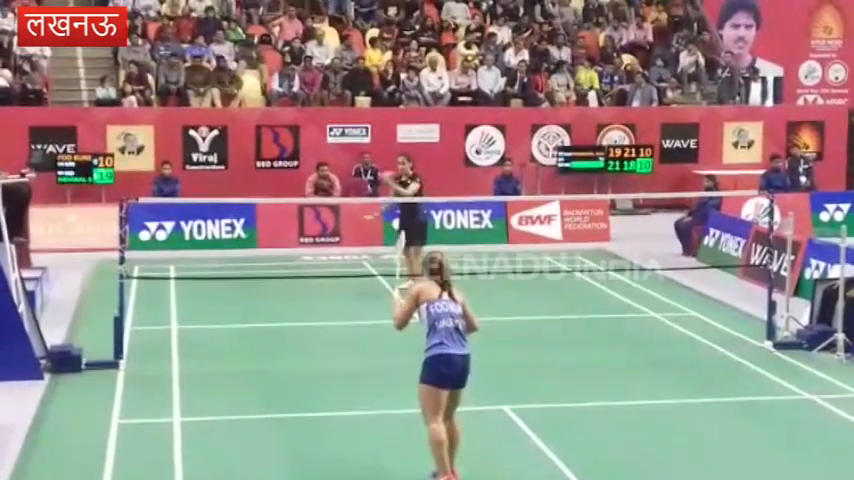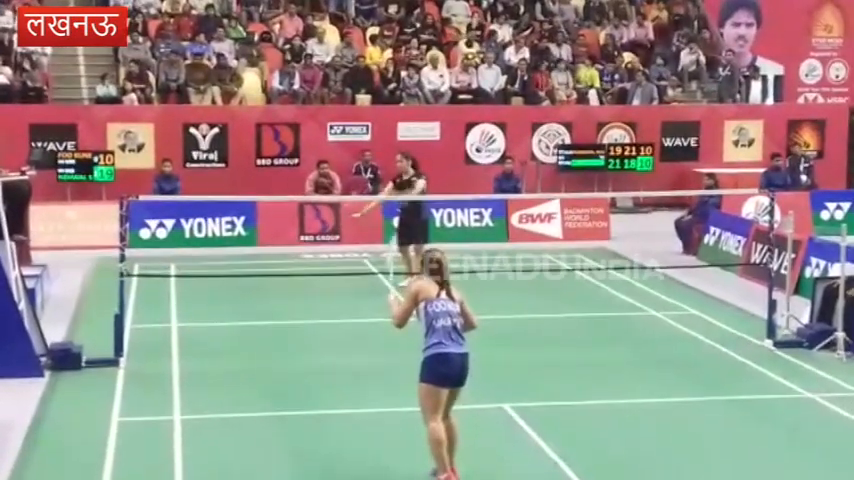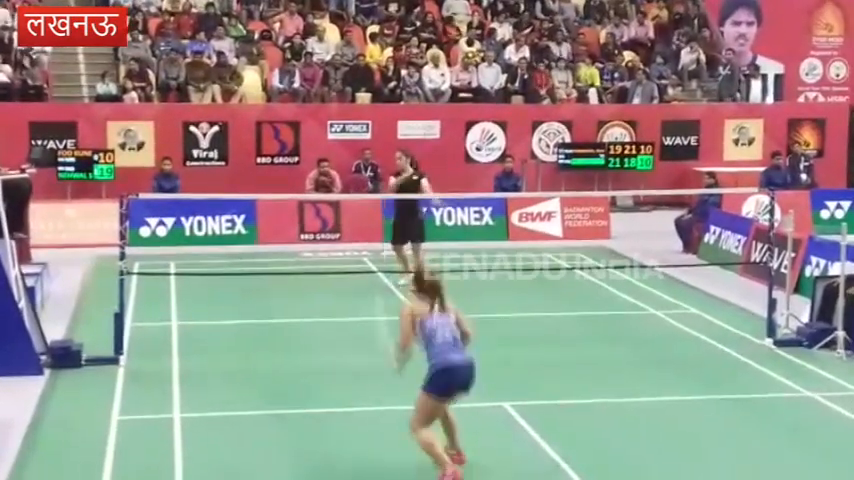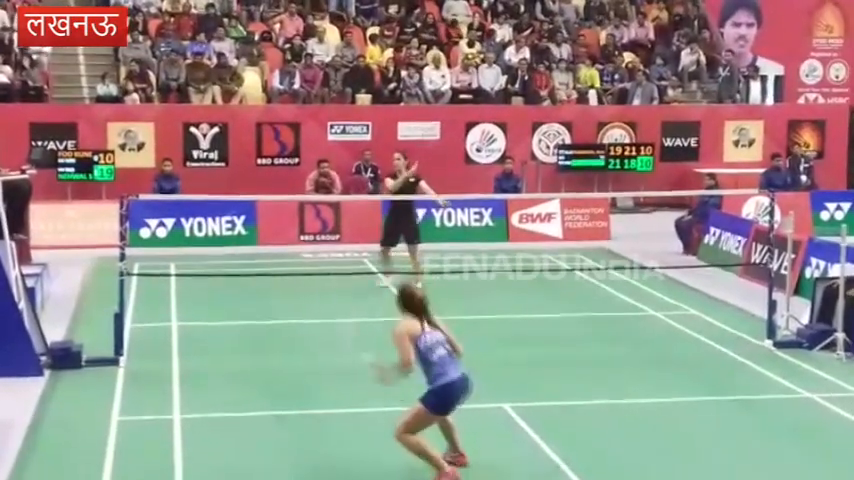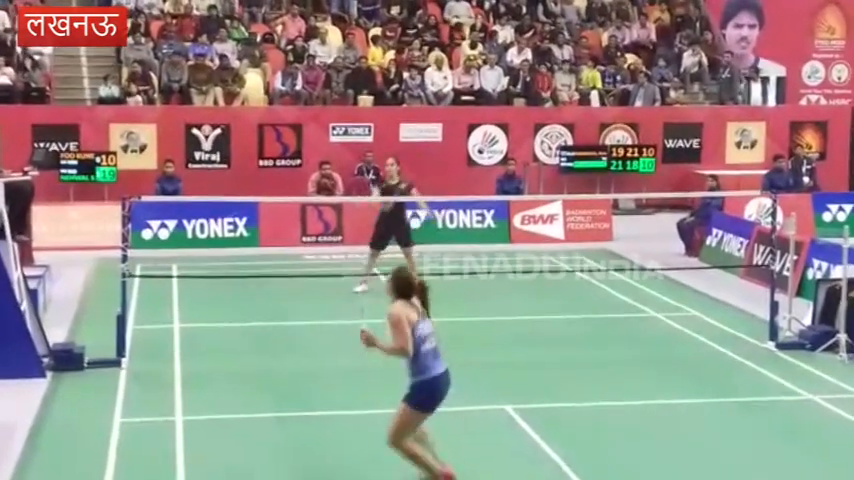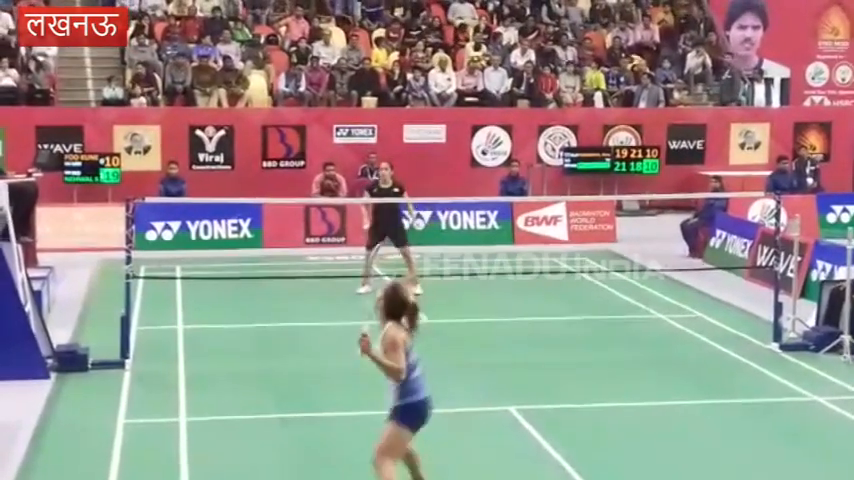
dt=0.2s
person 1, frame 1
left shoulder: (420, 289)
right shoulder: (455, 293)
left elbow: (399, 323)
right elbow: (473, 326)
left wrist: (397, 302)
left hip: (439, 359)
right hip: (462, 359)
left knee: (434, 421)
right knee: (448, 418)
person 1, frame 2
left shoulder: (418, 286)
right shoulder: (453, 292)
left elbow: (399, 322)
right elbow: (472, 324)
left wrist: (393, 302)
left hip: (438, 358)
right hip: (461, 358)
left knee: (433, 420)
right knee: (445, 415)
person 1, frame 3
left shoulder: (412, 307)
right shoulder: (445, 306)
left elbow: (405, 345)
right elbow: (467, 336)
left wrist: (400, 363)
left hip: (444, 371)
right hip: (466, 368)
left knee: (418, 426)
right knee: (439, 406)
right ankle: (455, 452)
person 1, frame 4
left shoulder: (403, 327)
right shoulder: (433, 321)
left elbow: (407, 364)
right elbow: (458, 351)
left wrist: (387, 372)
left hip: (444, 389)
right hip: (462, 382)
left knee: (404, 432)
right knee: (435, 411)
right ankle: (457, 454)
person 1, frame 5
left shoulder: (397, 311)
right shoulder: (417, 305)
left elbow: (405, 350)
left wrist: (376, 343)
left hip: (427, 383)
right hip: (441, 376)
left knee: (396, 438)
right knee: (412, 430)
person 1, frame 6
left shoulder: (392, 334)
right shoulder: (401, 326)
left elbow: (398, 373)
left wrist: (371, 353)
left hip: (410, 406)
right hip: (415, 402)
left knee: (382, 461)
right knee: (399, 445)
person 2, frame 1
left shoulder: (416, 179)
right shoulder: (397, 179)
left elbow: (407, 193)
left wrist: (390, 183)
left hip: (417, 218)
right hip: (404, 218)
left knee: (416, 252)
right knee: (406, 251)
right ankle: (411, 279)
person 2, frame 2
left shoulder: (420, 177)
right shoulder: (397, 179)
left elbow: (417, 190)
right elbow: (384, 195)
left wrist: (407, 196)
right wrist: (365, 209)
left hip: (419, 217)
right hip: (404, 217)
left knee: (418, 250)
right knee: (402, 248)
right ankle: (411, 276)
person 2, frame 3
left shoulder: (418, 176)
right shoulder: (395, 176)
left elbow: (426, 188)
right elbow: (392, 187)
right wrist: (403, 177)
left hip: (414, 216)
right hip: (399, 216)
left knee: (416, 249)
right knee: (396, 247)
right ankle: (407, 273)
person 2, frame 4
left shoulder: (415, 178)
right shoulder: (390, 177)
left elbow: (427, 190)
right elbow: (391, 188)
left wrist: (439, 200)
right wrist: (405, 176)
left hip: (409, 217)
right hip: (393, 217)
left knee: (413, 251)
right knee: (384, 249)
left ankle: (418, 281)
right ankle: (387, 275)
person 2, frame 5
left shoulder: (406, 185)
right shoulder: (380, 184)
left wrist: (427, 210)
right wrist: (384, 204)
left hip: (400, 222)
right hip: (384, 222)
left knee: (408, 253)
right knee: (373, 253)
right ankle: (364, 283)
person 2, frame 6
left shoulder: (398, 187)
right shoulder: (372, 187)
left elbow: (408, 204)
right elbow: (364, 205)
left wrist: (414, 217)
right wrist: (366, 221)
left hip: (395, 223)
right hip: (377, 224)
left knee: (406, 252)
right knee: (369, 253)
left ankle: (415, 284)
right ankle: (366, 284)
